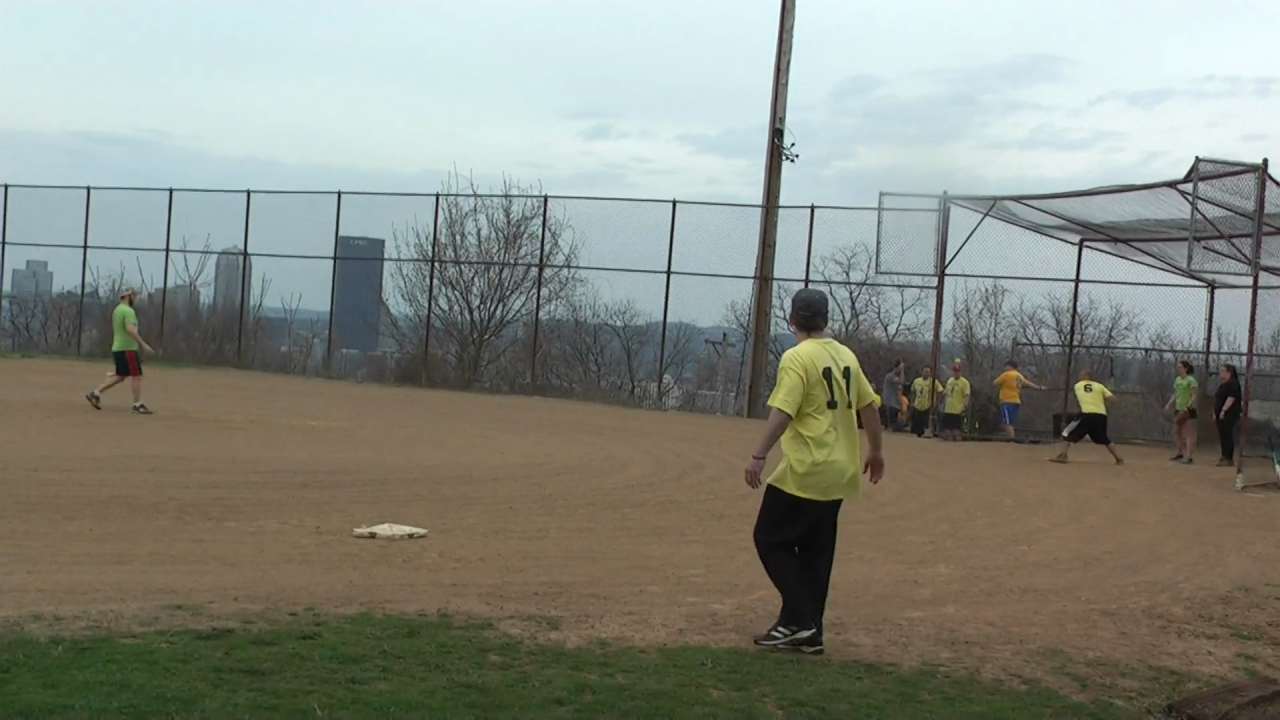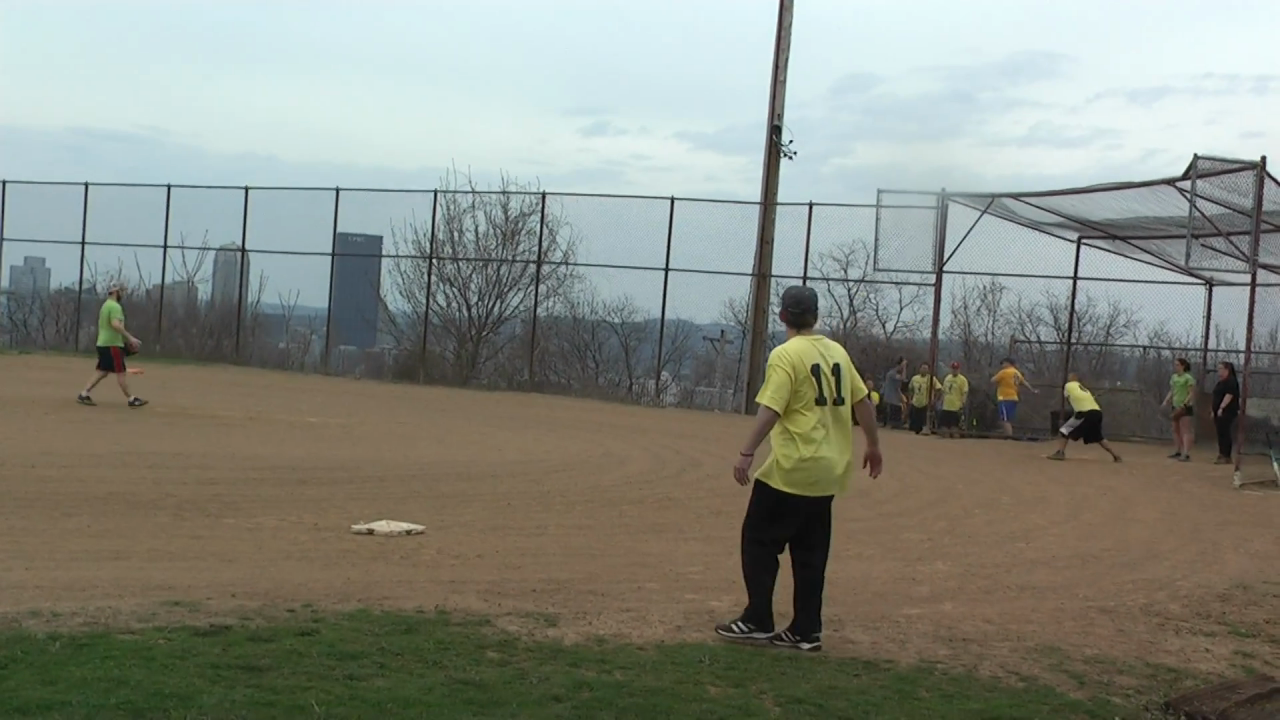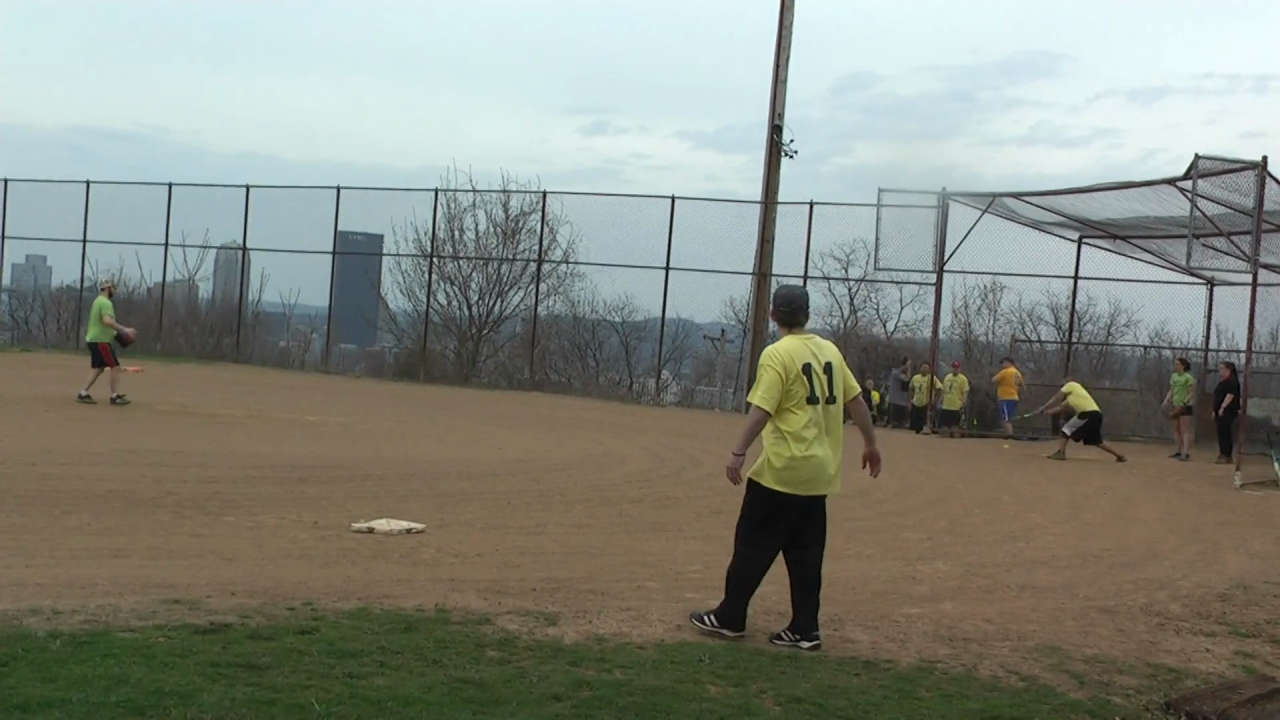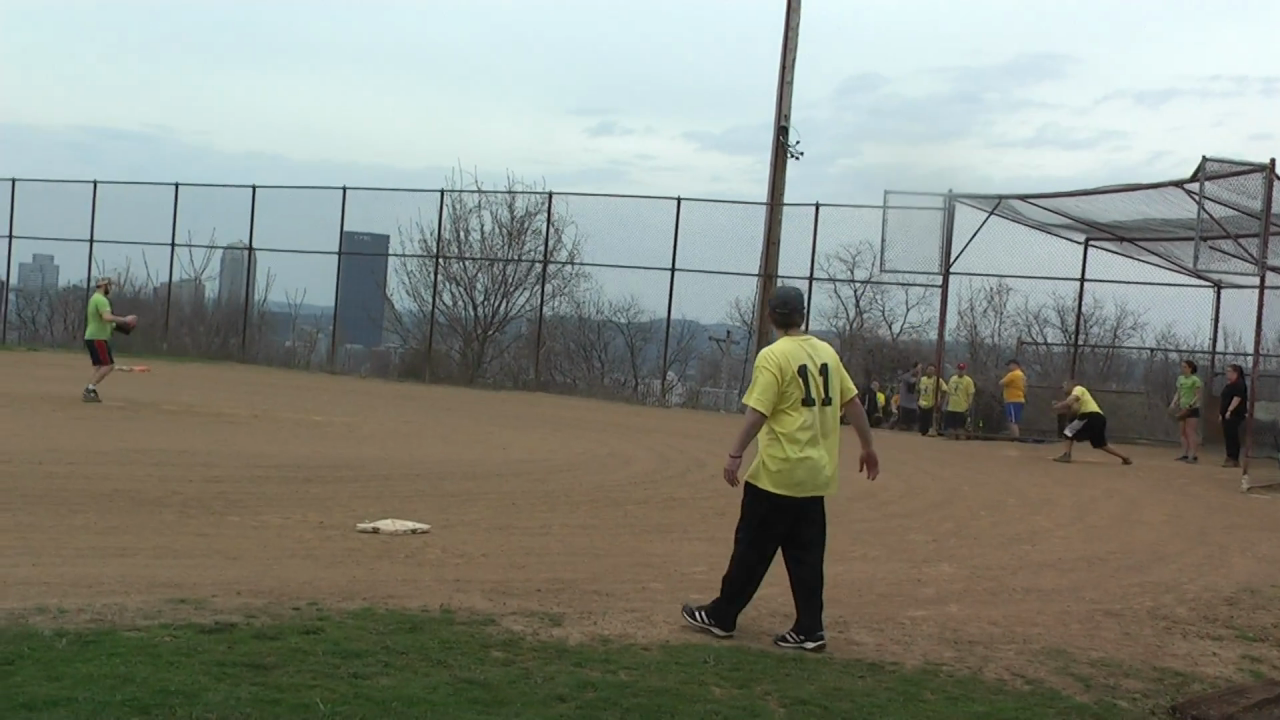
dt=0.1s
person 1, frame 1
left shoulder: (796, 357)
right shoulder: (846, 354)
left elbow: (782, 412)
right elbow: (868, 407)
left wrist: (758, 456)
right wrist: (875, 450)
left hip: (804, 472)
right hip: (837, 474)
left knee: (771, 540)
right knee: (816, 554)
left ankle: (799, 619)
right ankle: (809, 631)
person 1, frame 2
left shoulder: (785, 354)
right shoulder: (837, 351)
left elbow: (770, 409)
right elbow: (863, 402)
left wrist: (746, 453)
right wrist: (872, 445)
left hip: (791, 468)
right hip: (827, 471)
left knee: (758, 538)
right knee: (810, 551)
left ankle: (758, 618)
right ankle: (807, 628)
person 1, frame 3
left shoulder: (777, 353)
right shoulder: (830, 349)
left elbow: (761, 409)
right elbow: (856, 401)
left wrist: (738, 452)
right wrist: (870, 444)
left hip: (782, 468)
right hip: (819, 470)
left knee: (753, 543)
right knee: (807, 551)
left ankle: (730, 617)
right ankle: (805, 628)
person 1, frame 4
left shoulder: (772, 356)
right shoulder: (826, 351)
left elbow: (757, 412)
right elbow: (853, 402)
left wrist: (734, 455)
right wrist: (867, 446)
left hip: (778, 471)
right hip: (815, 472)
left knee: (752, 546)
right knee: (806, 553)
left ankle: (722, 616)
right ankle: (809, 629)
